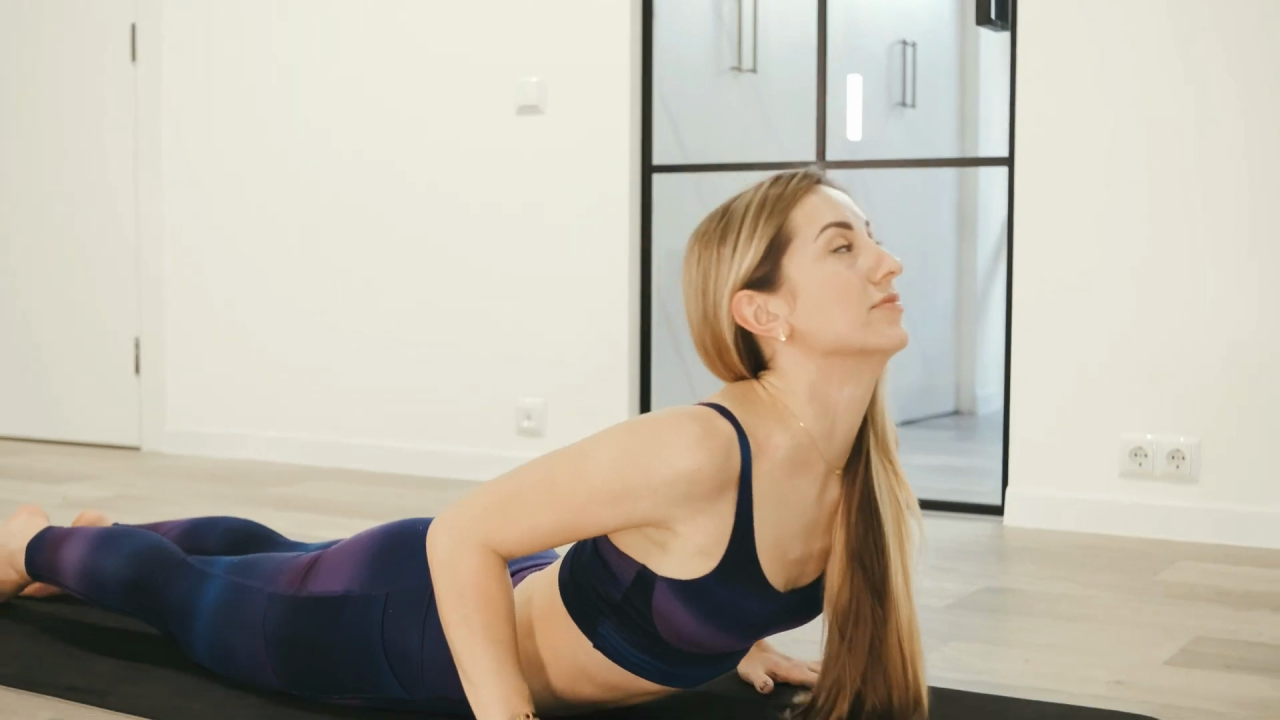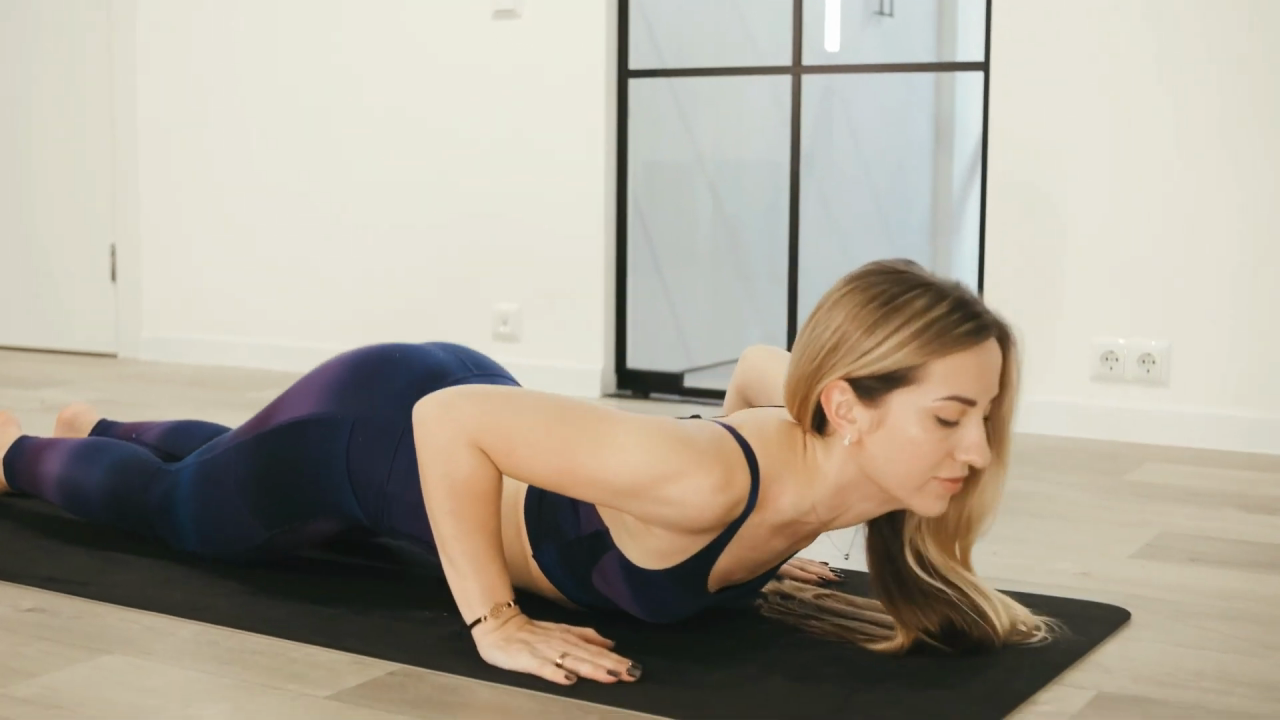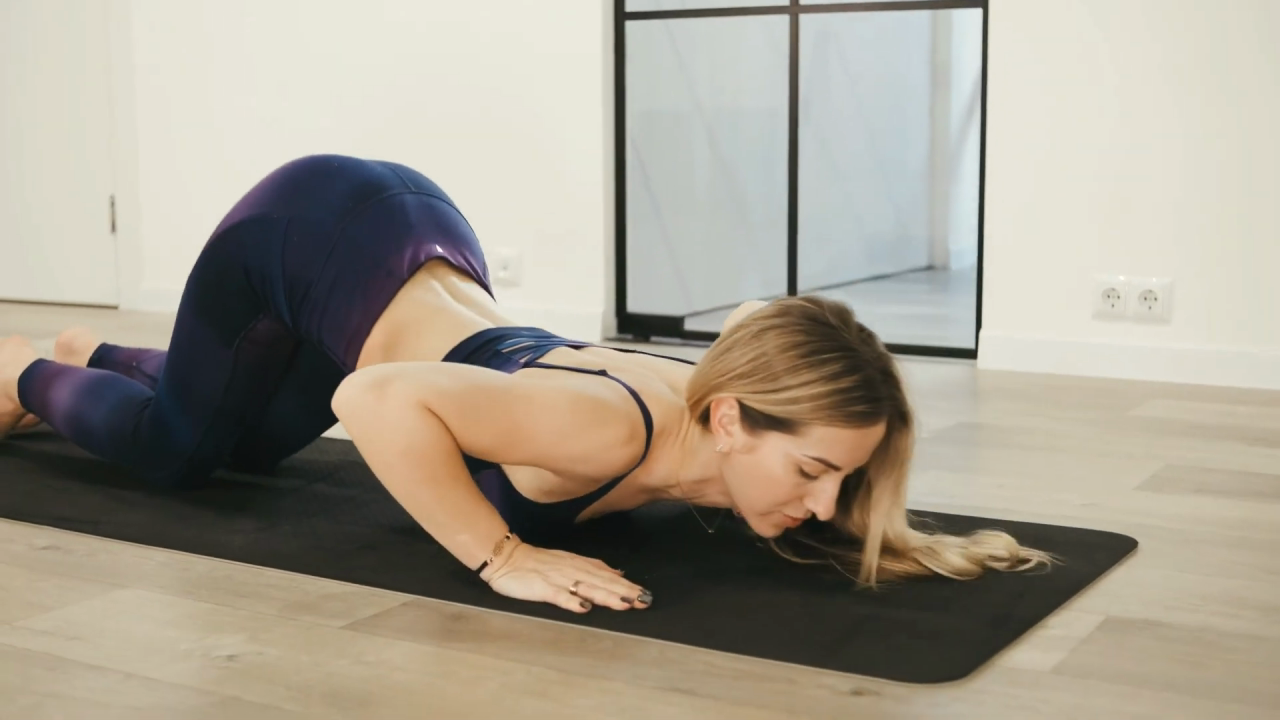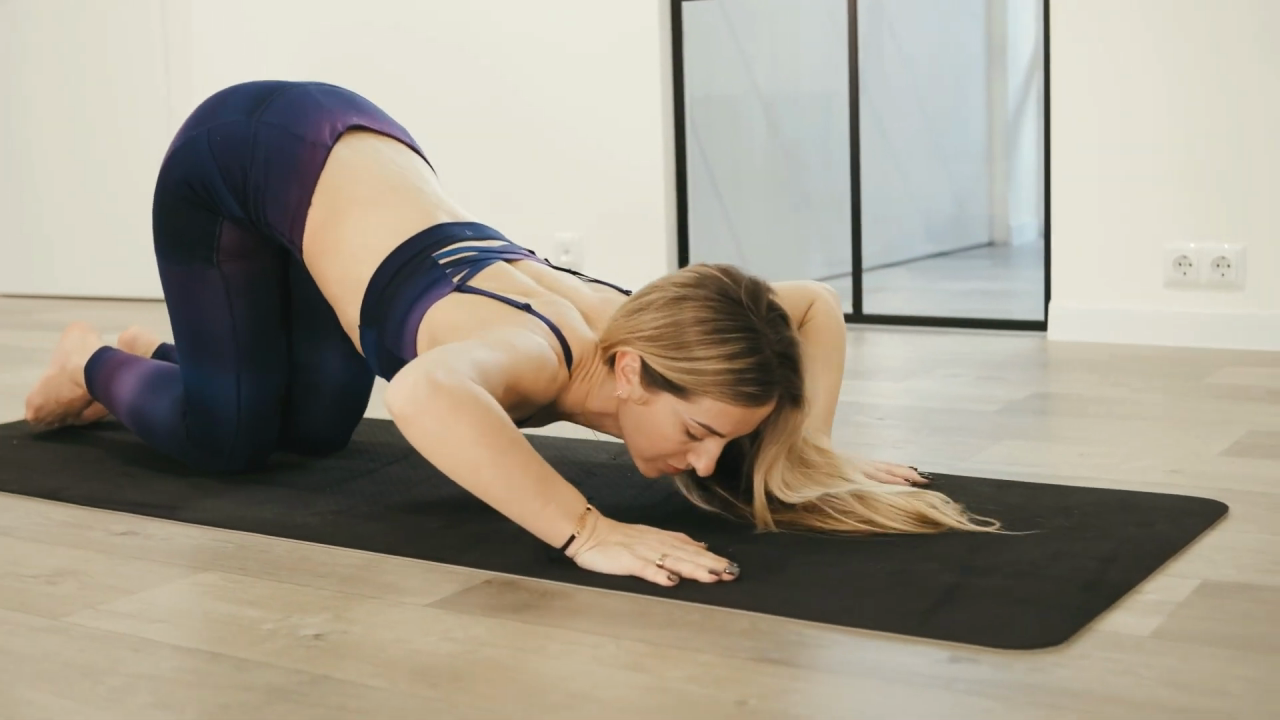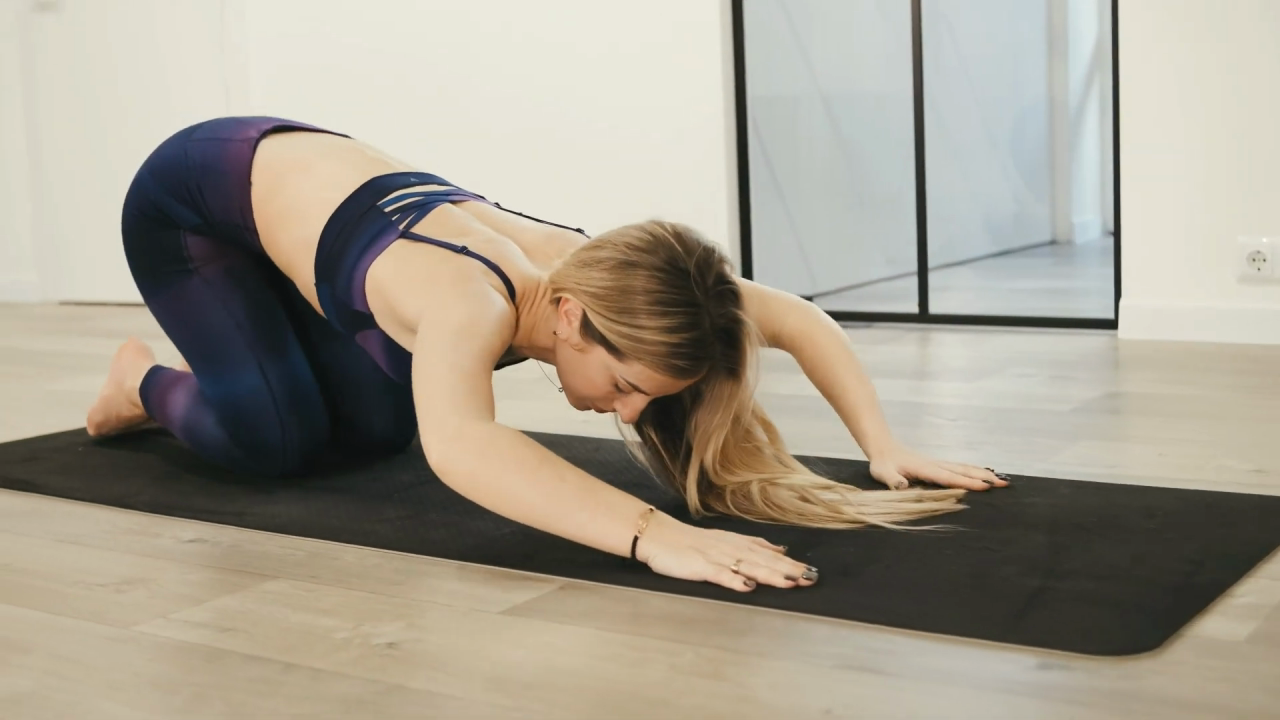
dt=0.7s
person 1, frame 1
left shoulder: (853, 448)
right shoulder: (694, 452)
right elbow: (463, 536)
left wrist: (753, 645)
left hip: (522, 596)
right hip: (408, 621)
left knee: (283, 561)
right knee: (189, 598)
left ankle: (109, 531)
person 1, frame 2
left shoulder: (828, 455)
right shoulder: (706, 480)
left elbow: (759, 364)
right elbow: (448, 421)
left wrist: (756, 556)
right wrist: (495, 624)
left hip: (447, 423)
right hip: (368, 431)
left knee: (234, 485)
right knee: (175, 509)
left ankle: (98, 426)
person 1, frame 3
left shoulder: (732, 392)
right shoulder: (613, 433)
left elbow: (750, 315)
right elbow: (376, 400)
left wrist: (758, 481)
right wrist: (502, 558)
left hip: (405, 233)
right hip: (305, 231)
left knee: (254, 445)
right knee: (171, 450)
left ankle: (98, 355)
person 1, frame 4
left shoulder: (644, 334)
right shoulder: (527, 355)
left elbow: (814, 302)
right elbow: (428, 394)
left wrist: (815, 450)
right wrist: (585, 532)
left hip: (343, 145)
right hip: (236, 158)
left knee: (317, 429)
right knee: (228, 434)
left ankle: (155, 351)
right ankle: (95, 366)
person 1, frame 5
left shoulder: (598, 278)
right shoulder: (473, 302)
left elbow: (796, 318)
right elbow: (458, 445)
left wrist: (883, 447)
right wrist: (652, 532)
left hip: (303, 181)
right hip: (192, 195)
left knee: (377, 428)
right knee: (276, 437)
left ankle: (212, 370)
right ankle: (150, 383)
